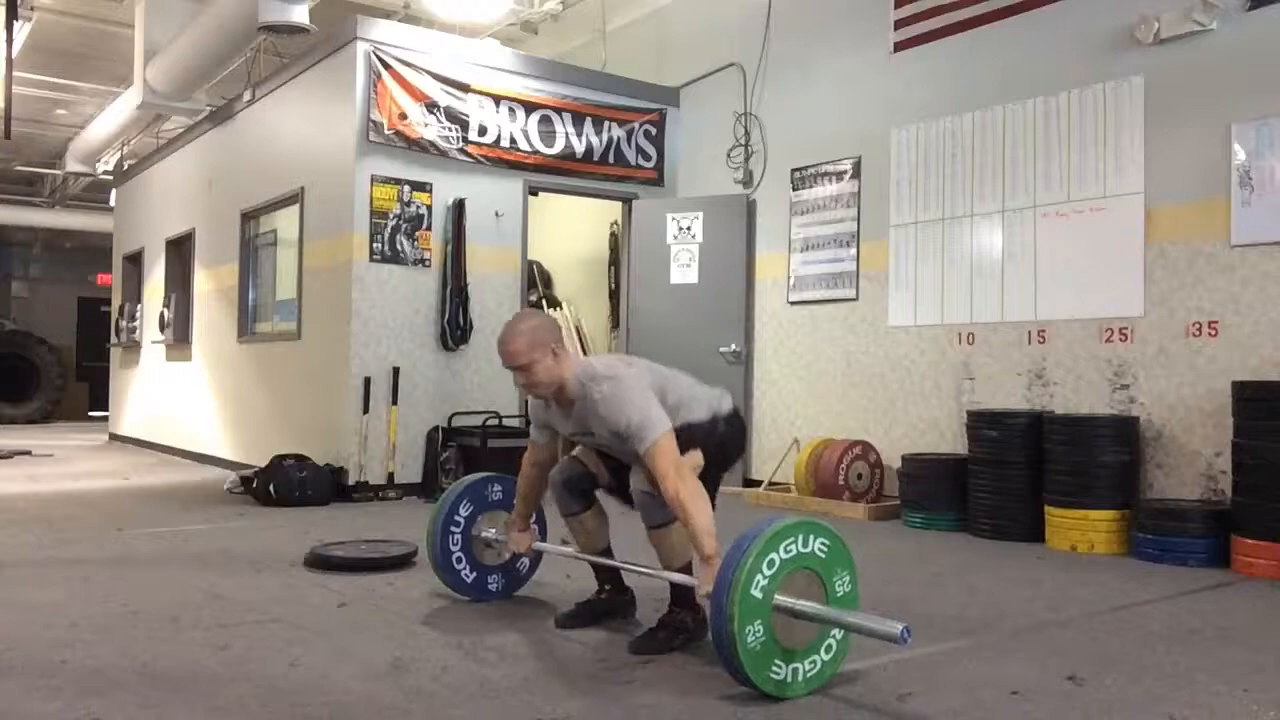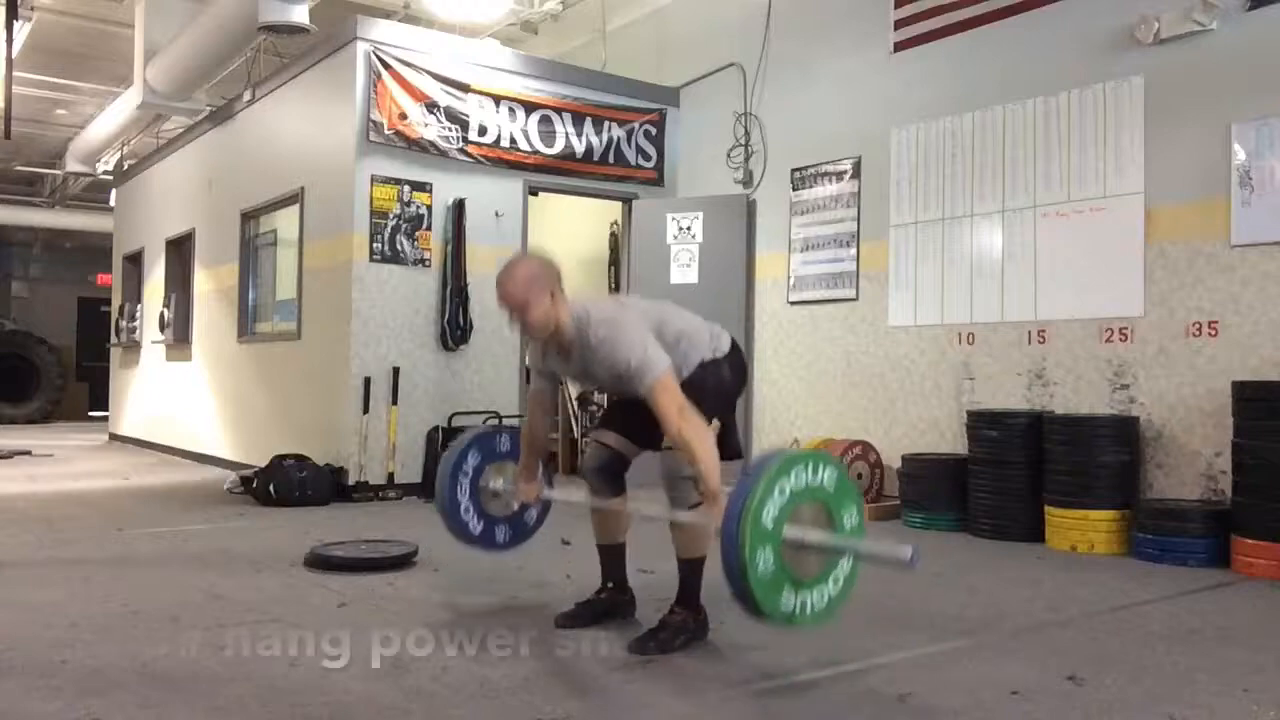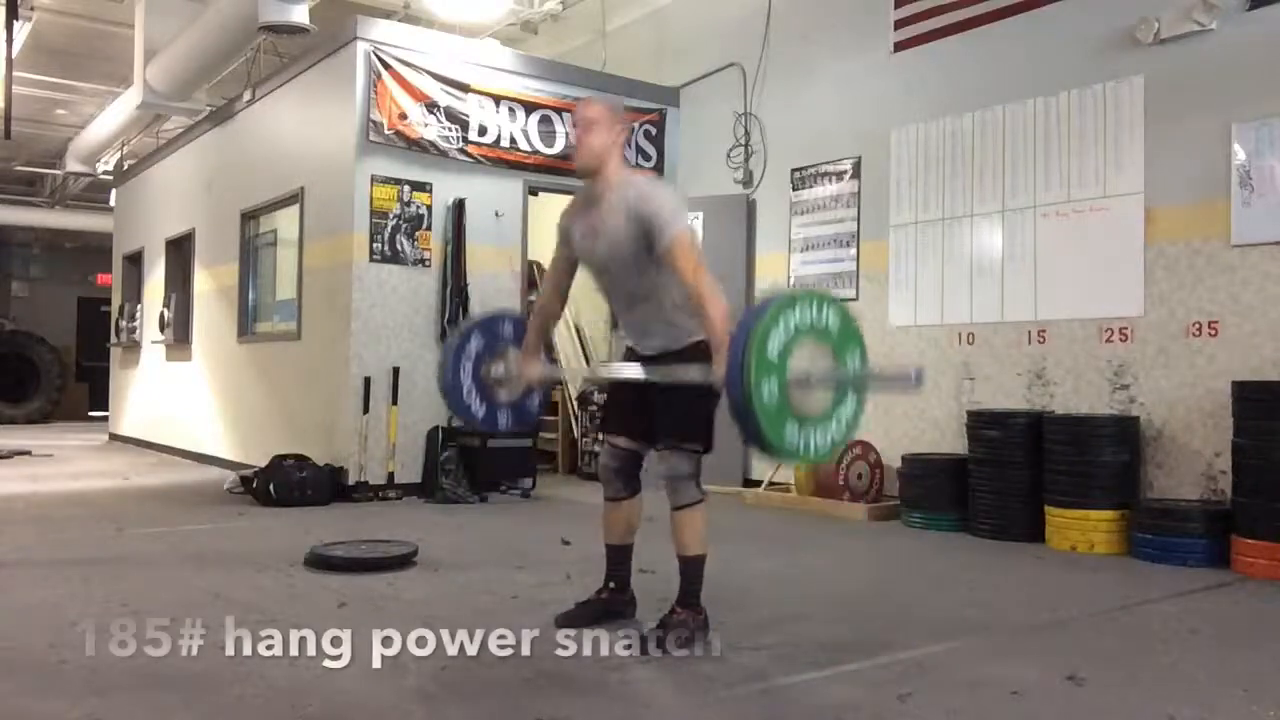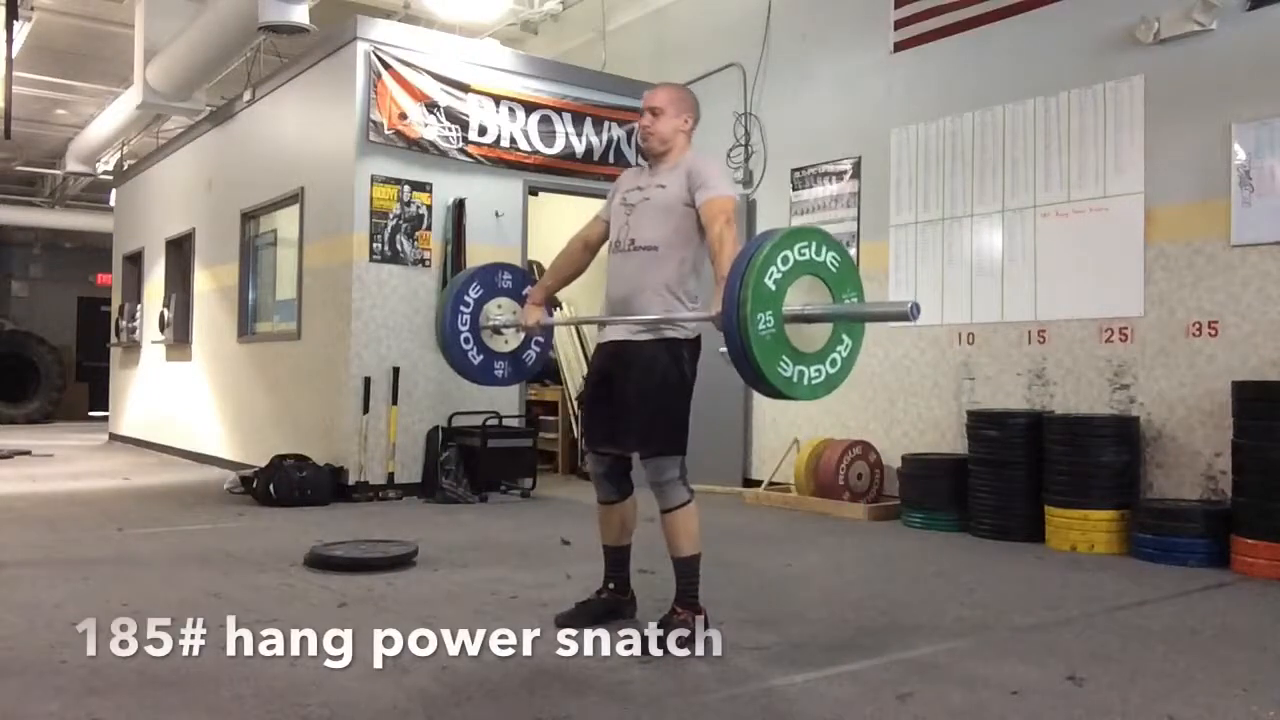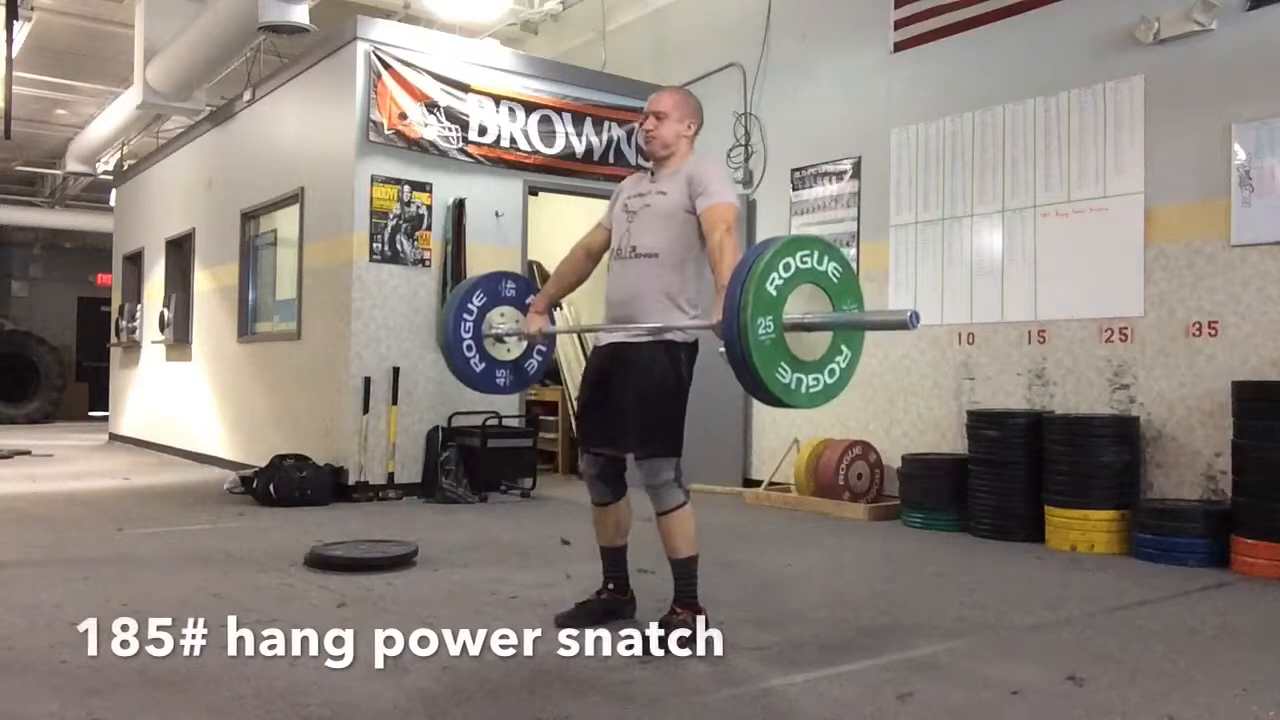
dt=0.3s
person 1, frame 1
left shoulder: (616, 390)
right shoulder: (543, 400)
left elbow: (676, 480)
right elbow: (535, 464)
left wrist: (712, 562)
right wrist: (520, 525)
left hip: (710, 423)
left knee: (651, 483)
right knee: (566, 478)
left ankle: (686, 612)
right ankle: (613, 592)
person 1, frame 2
left shoulder: (612, 333)
right shoulder: (544, 348)
left elbow: (680, 418)
right elbow: (538, 416)
left wrist: (716, 498)
right wrist: (527, 476)
left hip: (709, 364)
left knee: (678, 464)
right knee: (598, 461)
left ankle: (688, 611)
right ankle: (615, 590)
person 1, frame 3
left shoulder: (647, 199)
right shoulder: (575, 214)
left elbow: (693, 274)
right elbow: (554, 287)
left wrist: (725, 353)
right wrist: (531, 353)
left hip: (688, 345)
right hip: (642, 349)
left knee: (677, 467)
right knee: (616, 463)
left ankle: (690, 610)
right ankle: (616, 591)
person 1, frame 4
left shoulder: (700, 171)
right shoulder: (629, 181)
left elbow: (721, 226)
right elbow: (585, 243)
left wrist: (726, 294)
right wrist: (536, 298)
left hip: (665, 342)
right hip: (613, 340)
left knee: (664, 472)
right knee: (605, 467)
left ankle: (689, 609)
right ankle: (616, 591)
person 1, frame 5
left shoulder: (703, 177)
right shoulder: (629, 187)
left elbow: (722, 234)
right elbow: (588, 249)
left wrist: (727, 302)
right wrist: (540, 304)
left hip: (661, 344)
right hip: (610, 343)
left knee: (659, 473)
right knee: (598, 469)
left ankle: (688, 609)
right ankle: (616, 591)
